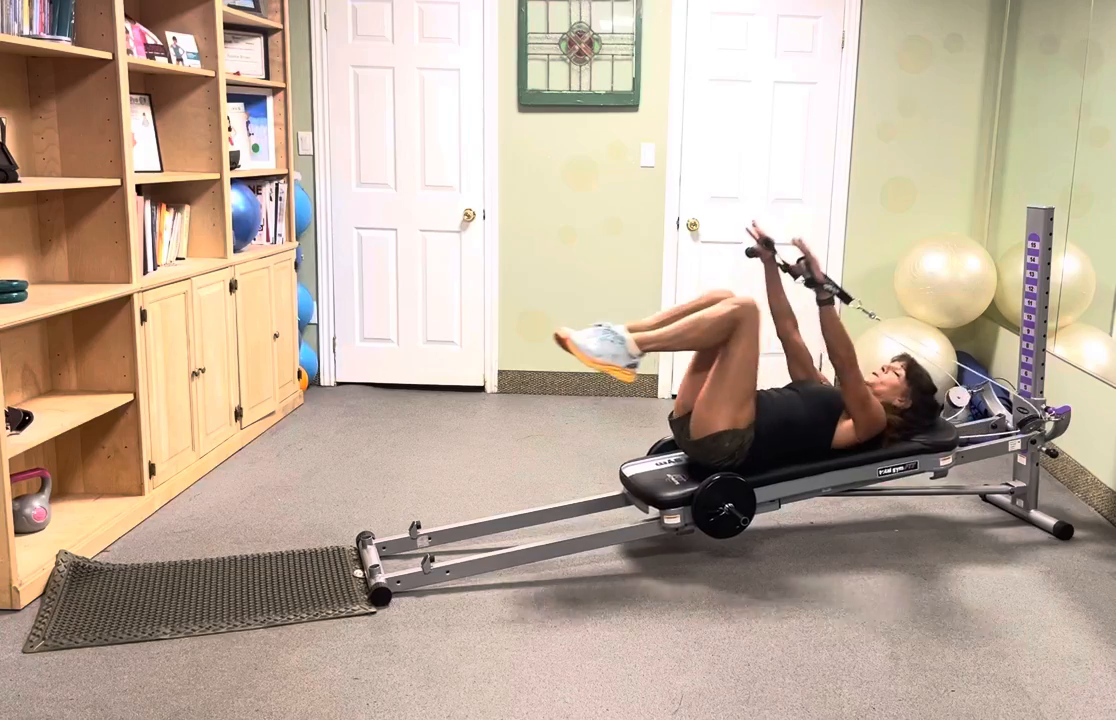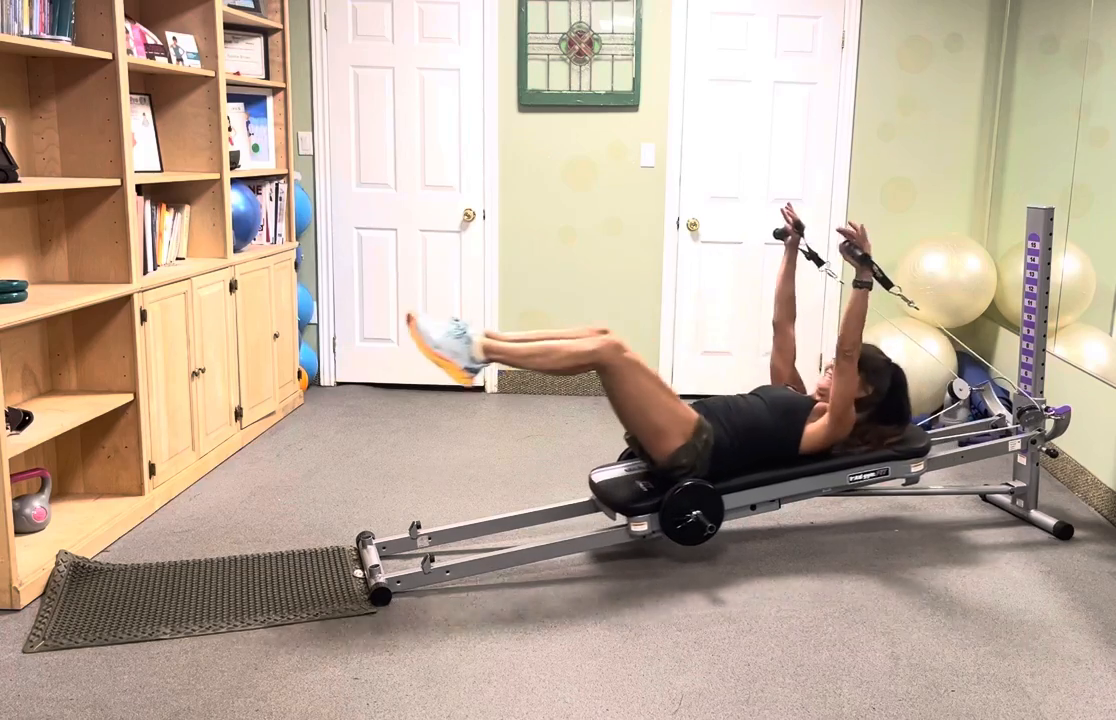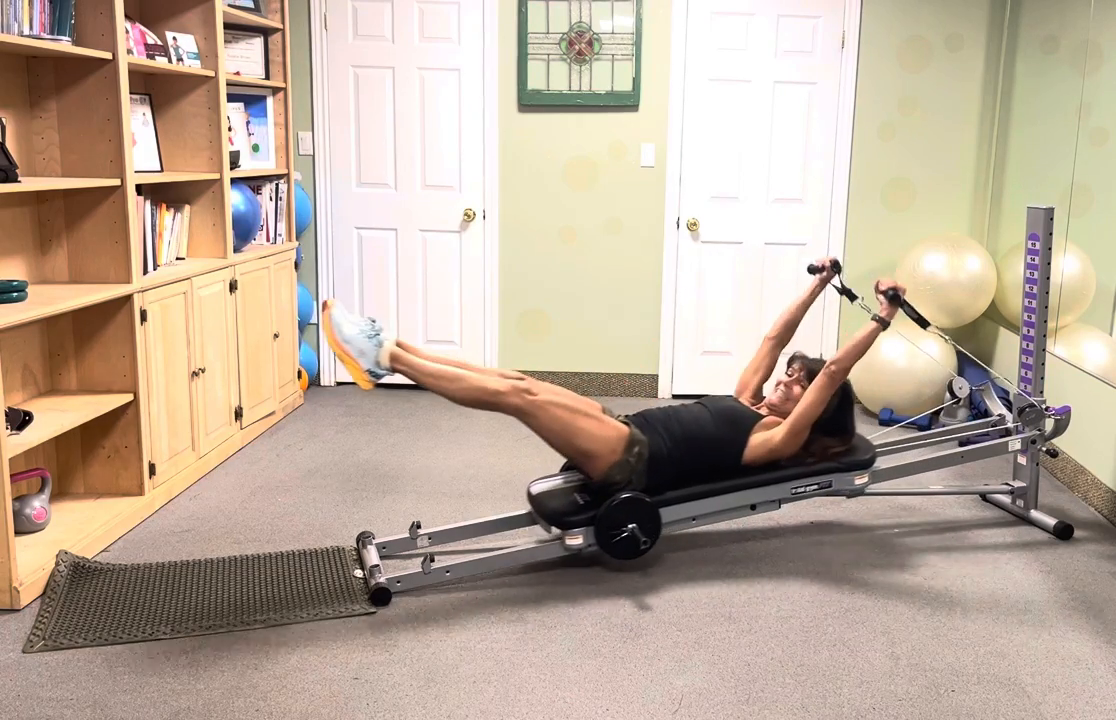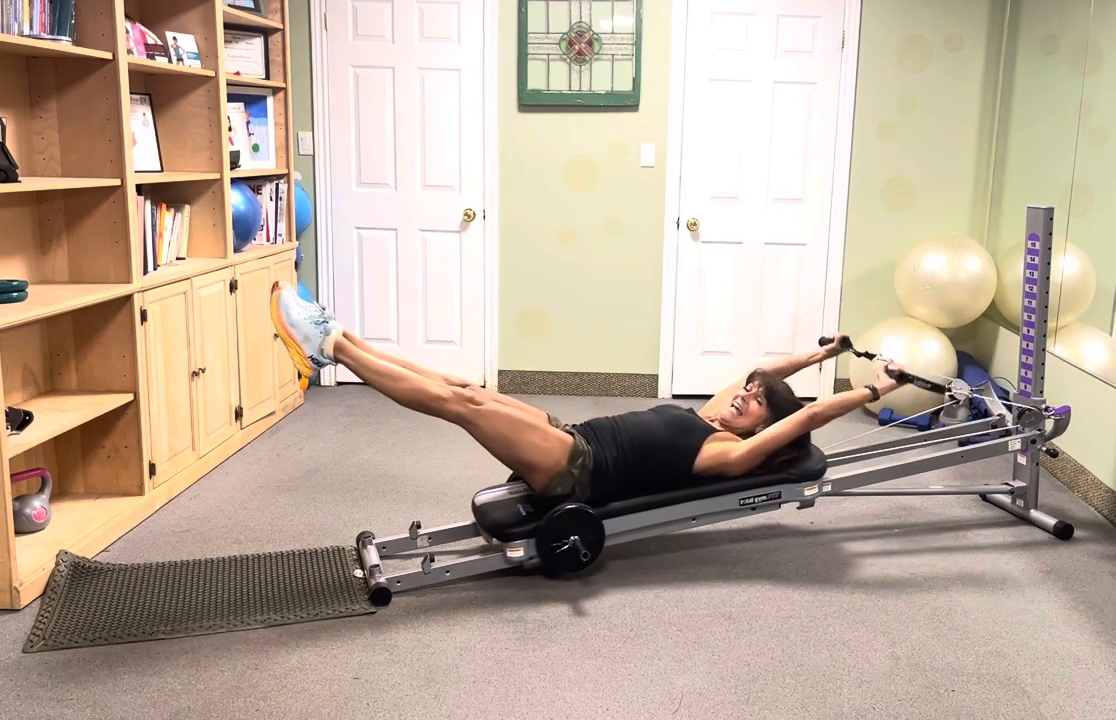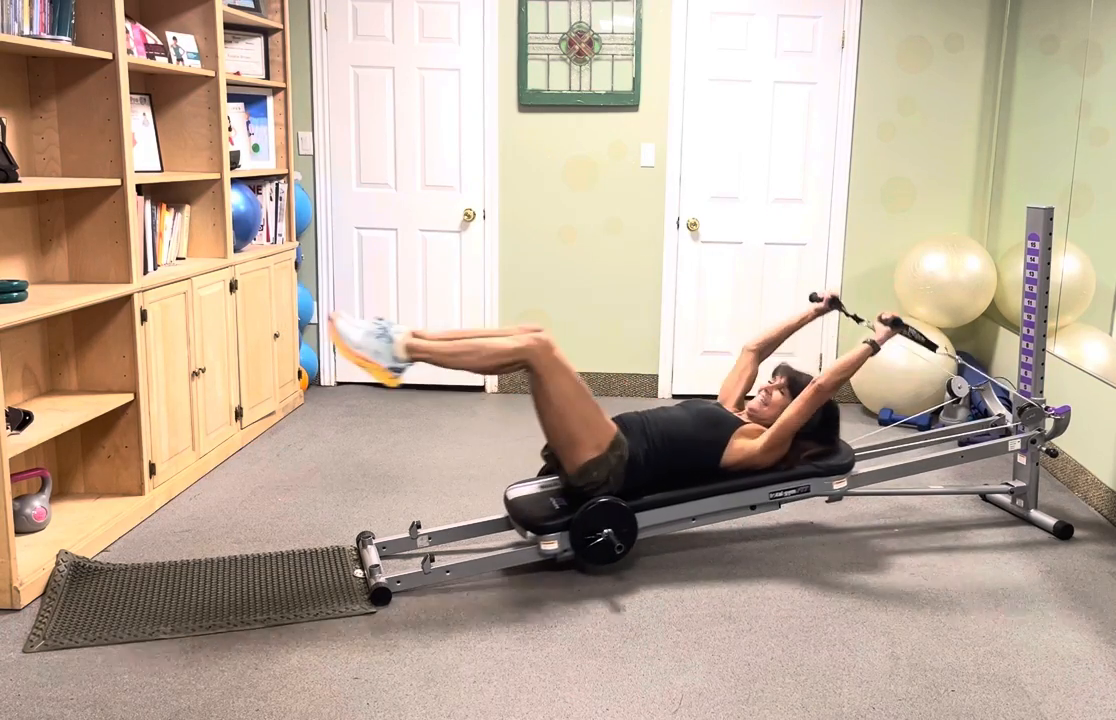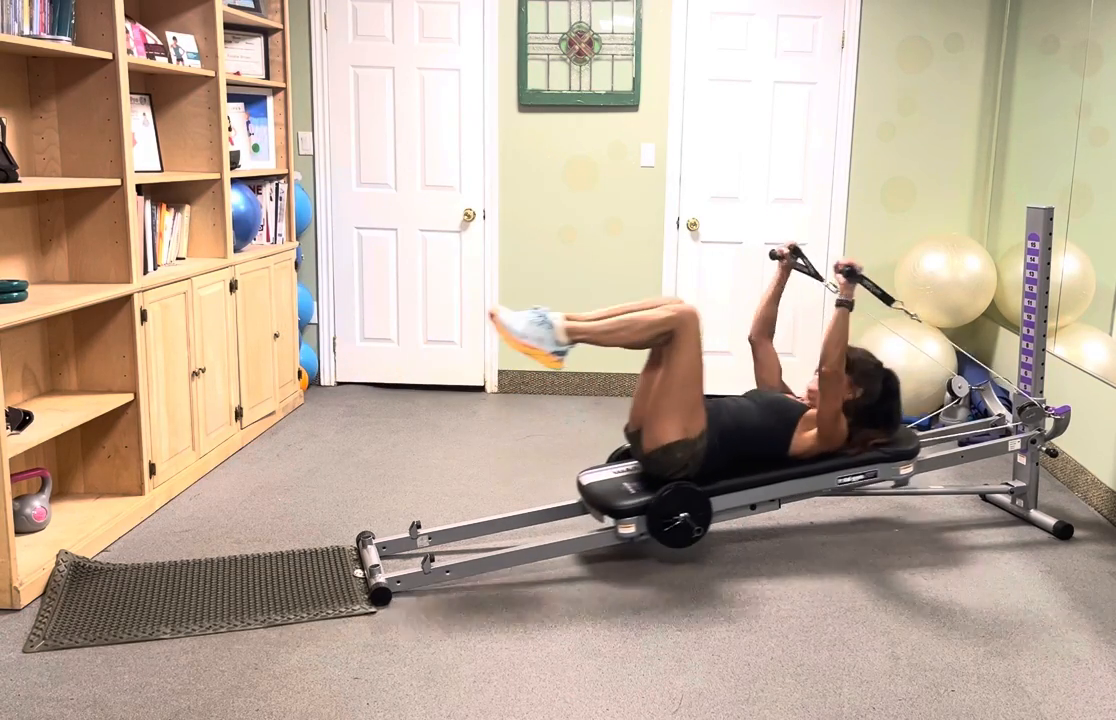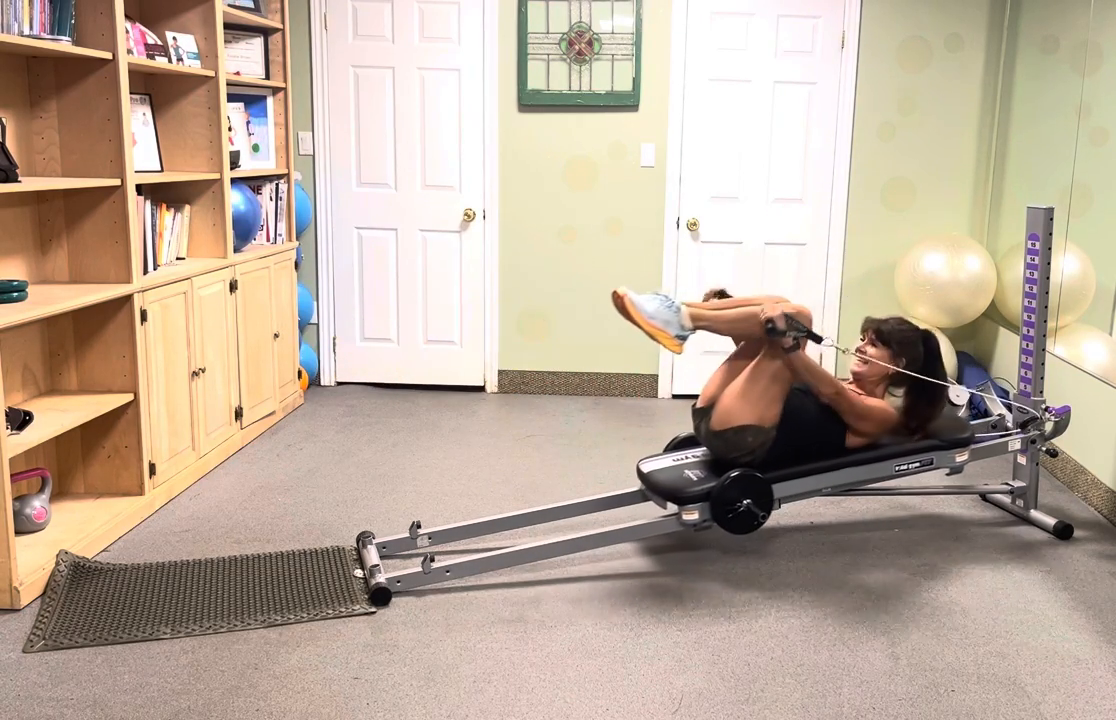
dt=0.4s
person 1, frame 1
left shoulder: (868, 422)
right shoulder: (826, 395)
left elbow: (846, 363)
right elbow: (790, 335)
left wrist: (823, 295)
right wrist: (769, 266)
left hip: (725, 442)
right hip: (695, 423)
left knee: (743, 310)
right knee: (724, 300)
left ankle: (629, 347)
right ankle: (623, 339)
person 1, frame 2
left shoulder: (837, 426)
right shoulder: (792, 393)
left elbow: (847, 350)
right elbow: (782, 322)
left wrist: (861, 278)
right wrist: (792, 249)
left hip: (693, 453)
right hip: (681, 436)
left knee: (607, 348)
right knee: (599, 337)
left ankle: (479, 351)
right ankle: (482, 344)
person 1, frame 3
left shoulder: (782, 440)
right shoulder: (748, 409)
left elbow: (833, 374)
right elbow: (775, 340)
left wrist: (882, 319)
right wrist: (819, 284)
left hip: (635, 462)
right hip: (628, 435)
left knee: (517, 394)
right knee: (514, 380)
left ankle: (386, 358)
right ankle: (393, 351)
person 1, frame 4
left shoulder: (734, 454)
right shoulder: (707, 421)
left elbow: (805, 415)
right elbow: (759, 371)
left wrist: (872, 391)
right wrist: (823, 353)
left hip: (579, 471)
right hip: (574, 440)
left knee: (461, 402)
right knee: (462, 388)
left ankle: (332, 346)
right ankle: (338, 341)
person 1, frame 5
left shoulder: (763, 446)
right shoulder: (730, 413)
left elbow: (818, 388)
right elbow: (754, 349)
left wrist: (872, 344)
right wrist: (814, 312)
left hip: (608, 467)
right hip: (605, 446)
left knee: (536, 347)
right knee: (530, 336)
left ankle: (401, 349)
right ankle: (403, 341)
person 1, frame 6
left shoulder: (830, 431)
right shoulder: (782, 398)
left elbow: (833, 366)
right elbow: (760, 335)
left wrist: (845, 301)
right wrist: (783, 273)
left hip: (682, 453)
right hip: (654, 437)
left knee: (682, 317)
right knee: (670, 308)
left ankle: (562, 334)
right ankle: (560, 326)
person 1, frame 7
left shoulder: (881, 416)
right shoulder: (840, 397)
left elbow: (828, 392)
left wrist: (787, 342)
left hip: (743, 438)
right hip: (714, 420)
left knee: (791, 317)
right knee: (776, 309)
left ankle: (683, 320)
right ankle: (683, 316)
